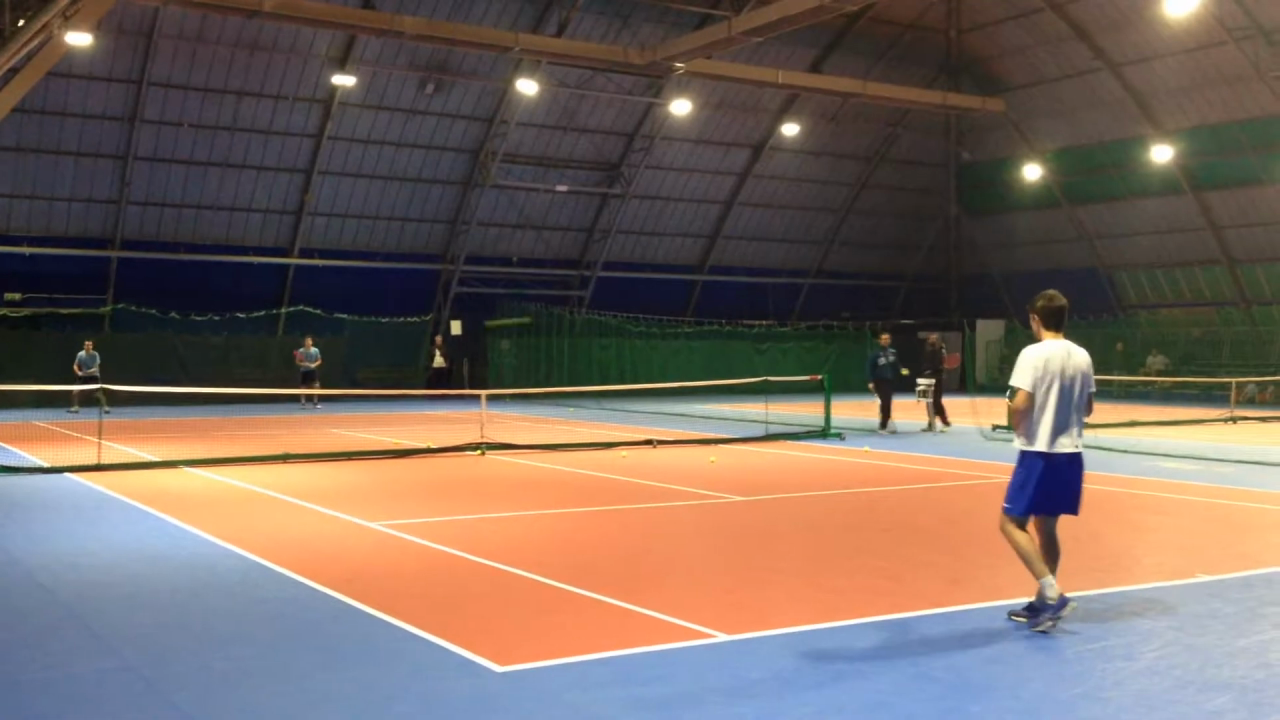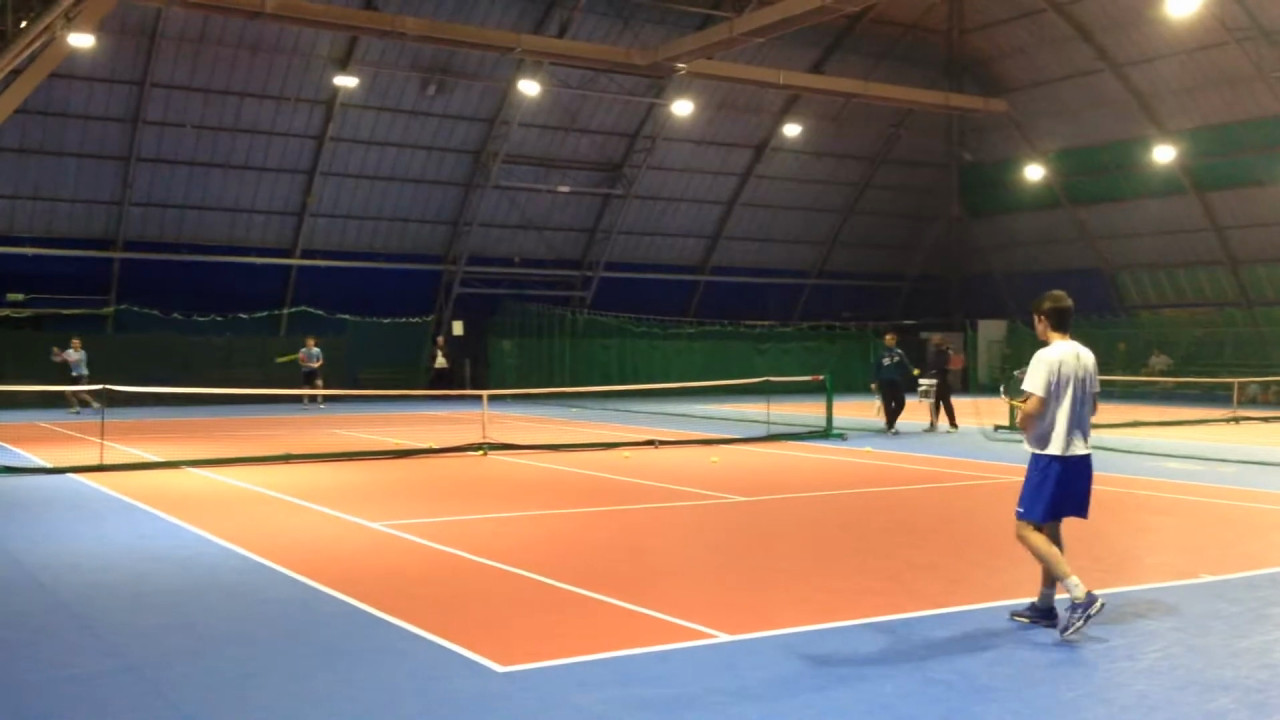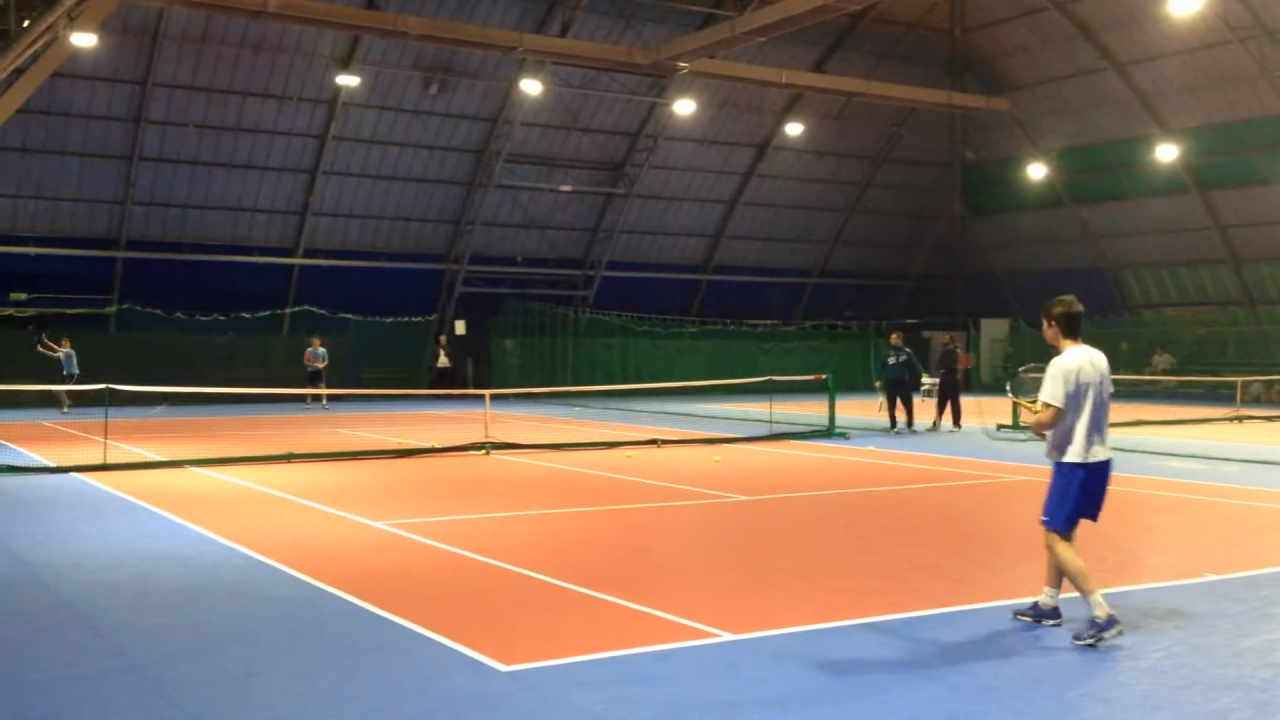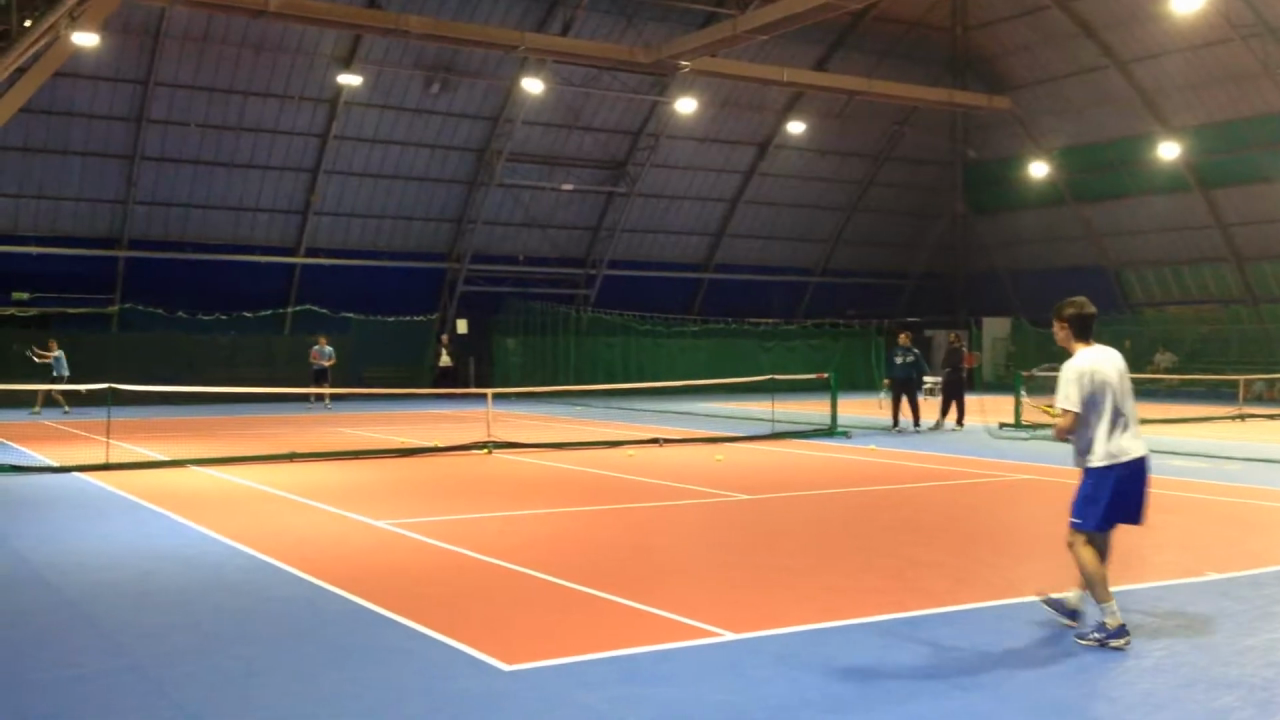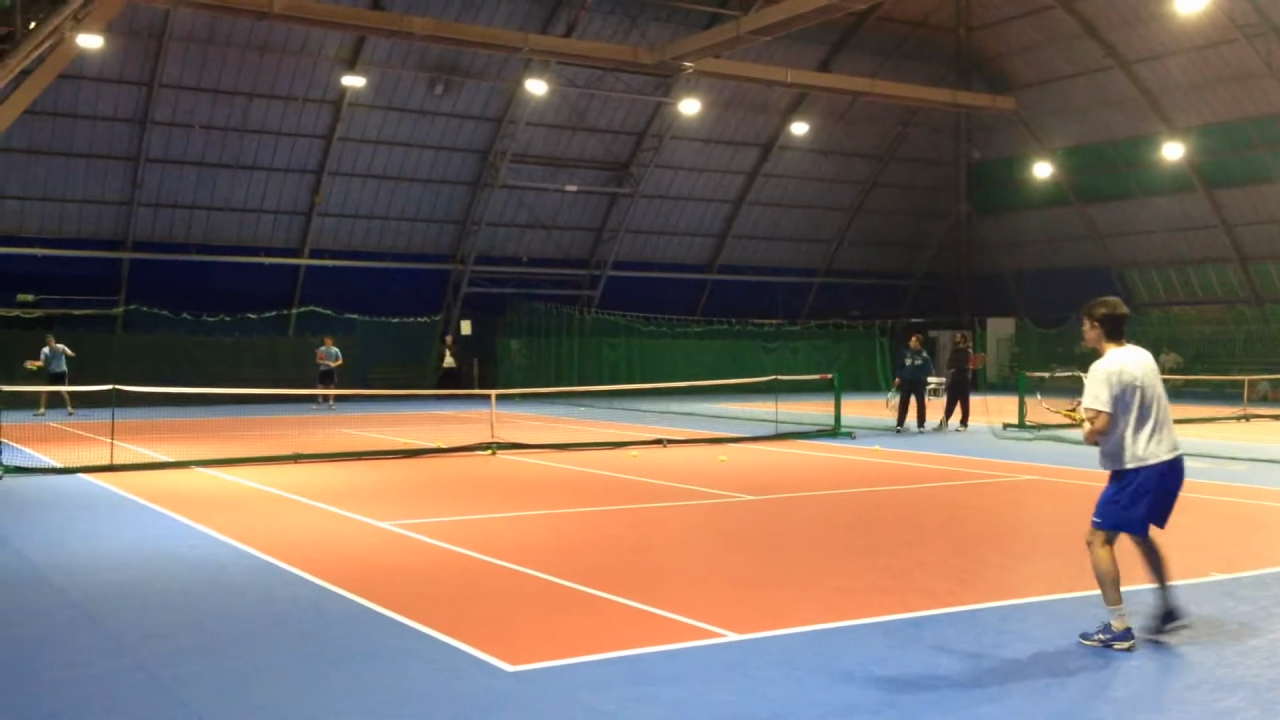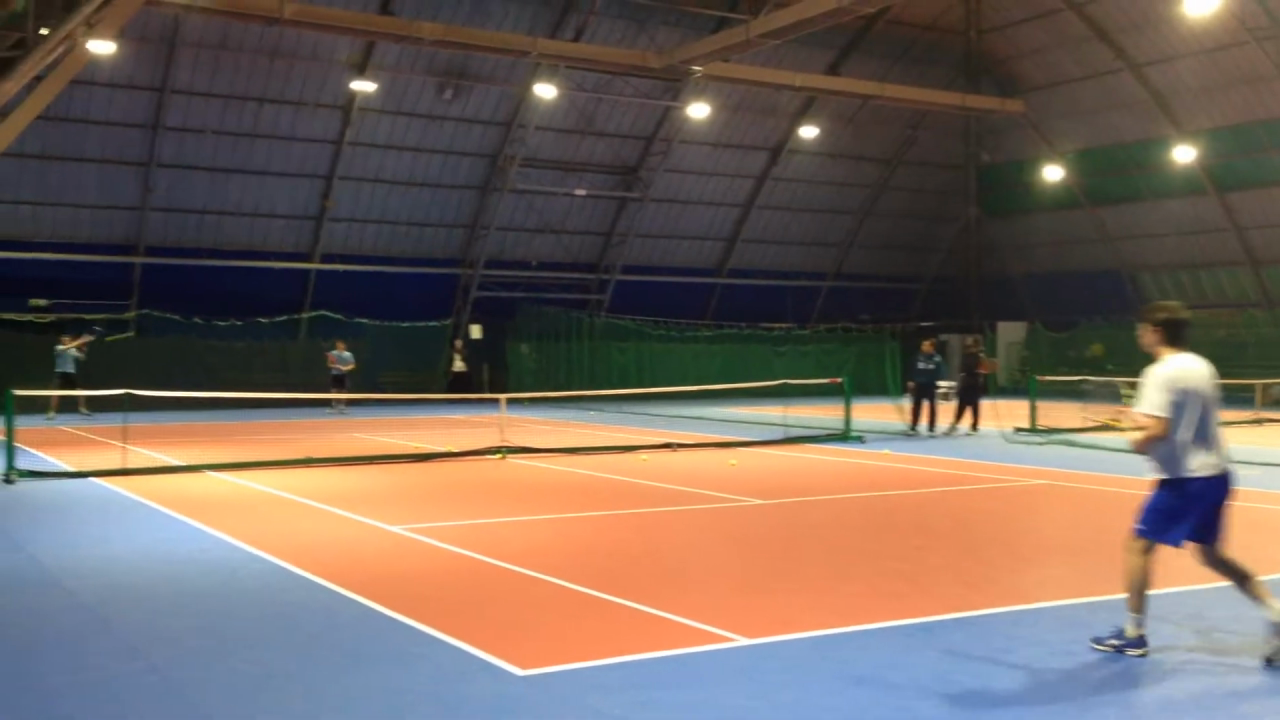
dt=0.2s
person 1, frame 1
left shoulder: (1033, 354)
right shoulder: (1082, 356)
left elbow: (1021, 404)
right elbow: (1087, 408)
left wrist: (1017, 424)
left hip: (1039, 453)
right hip: (1070, 454)
left knee: (1011, 523)
right knee: (1046, 527)
left ankle: (1054, 594)
right ankle: (1043, 604)
person 1, frame 2
left shoulder: (1046, 357)
right shoulder: (1087, 356)
left elbow: (1033, 409)
right elbow: (1091, 406)
left wrist: (1022, 422)
left hip: (1052, 456)
right hip: (1079, 455)
left knee: (1027, 530)
right knee: (1048, 529)
left ankle: (1081, 596)
right ankle: (1045, 606)
person 1, frame 3
left shoulder: (1061, 365)
right shoulder: (1098, 357)
left elbow: (1048, 419)
left wrist: (1035, 424)
left hip: (1075, 463)
right hip: (1098, 459)
left knee: (1055, 538)
right knee: (1062, 532)
left ankle: (1103, 617)
right ankle: (1047, 605)
person 1, frame 4
left shoulder: (1075, 368)
right shoulder: (1113, 356)
left elbow: (1067, 425)
left wrist: (1056, 428)
right wrist: (1068, 415)
left hip: (1107, 465)
right hip: (1135, 459)
left knee: (1079, 540)
right knee: (1096, 533)
left ankle: (1113, 626)
right ankle: (1075, 603)
person 1, frame 5
left shoulder: (1103, 368)
right shoulder: (1144, 357)
left elbow: (1100, 426)
left wrist: (1087, 432)
right wrist: (1094, 420)
left hip: (1137, 468)
right hip: (1168, 461)
left knee: (1098, 539)
right knee: (1138, 532)
left ankle: (1119, 628)
right ankle: (1167, 607)
person 1, frame 6
left shoulder: (1161, 373)
right shoulder: (1201, 366)
left elbow: (1153, 431)
left wrist: (1139, 442)
right wrist: (1147, 423)
left hip: (1184, 480)
right hip: (1215, 473)
left knee: (1138, 547)
right knee: (1210, 553)
left ankle: (1133, 635)
